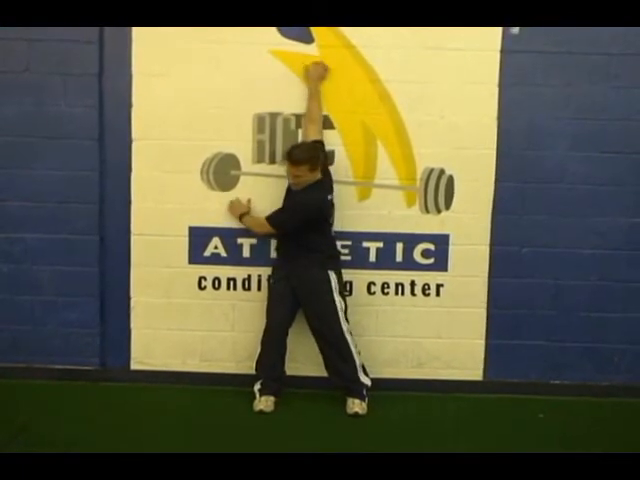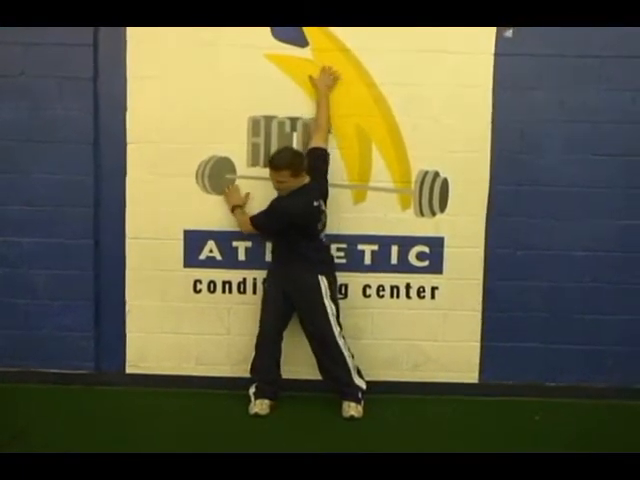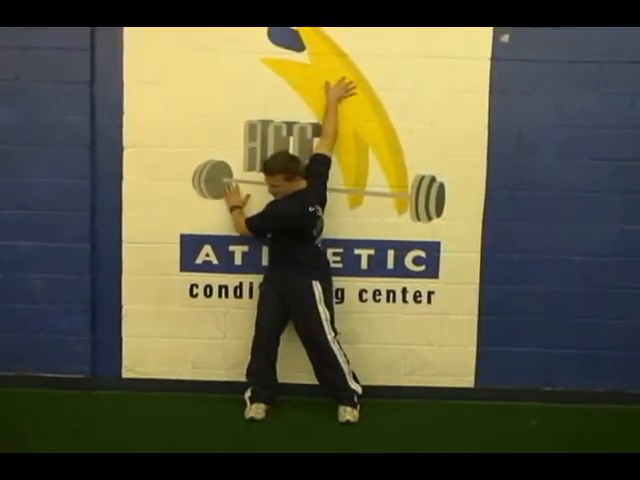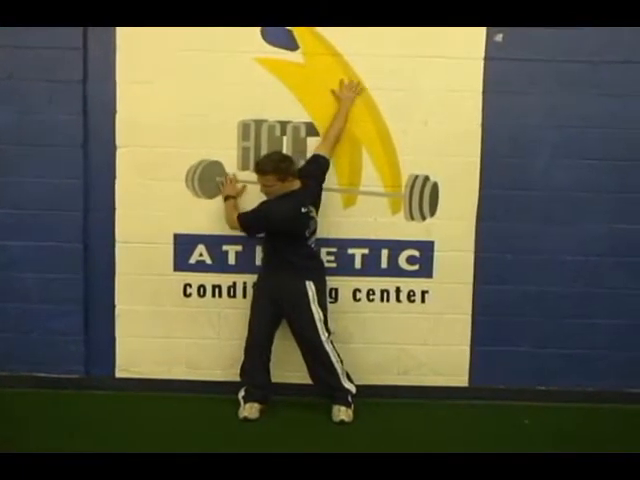
dt=0.5s
person 1, frame 1
left shoulder: (308, 201)
right shoulder: (315, 165)
left elbow: (265, 226)
right elbow: (313, 124)
left wrist: (242, 214)
right wrist: (312, 86)
left hip: (318, 272)
right hip: (287, 267)
left knee: (333, 331)
right knee: (274, 328)
left ankle: (357, 390)
right ankle: (267, 389)
person 1, frame 2
left shoulder: (288, 207)
right shoulder: (316, 173)
left elbow: (250, 226)
right elbow: (320, 134)
left wrist: (237, 205)
right wrist: (322, 93)
left hip: (312, 276)
right hip: (281, 272)
left knee: (326, 335)
right knee: (268, 332)
left ankle: (352, 393)
right ankle: (263, 393)
person 1, frame 3
left shoulder: (283, 211)
right shoulder: (315, 179)
left elbow: (245, 227)
right elbow: (327, 139)
left wrist: (235, 206)
right wrist: (332, 102)
left hip: (308, 281)
right hip: (278, 277)
left knee: (321, 340)
right knee: (264, 337)
left ankle: (348, 397)
right ankle: (259, 396)
person 1, frame 4
left shoulder: (274, 212)
right shoulder: (310, 179)
left elbow: (235, 222)
right elbow: (328, 141)
left wrist: (230, 197)
right wrist: (345, 104)
left hip: (302, 282)
right hip: (271, 278)
left knee: (315, 340)
right knee: (257, 338)
left ankle: (343, 397)
right ankle: (253, 396)
